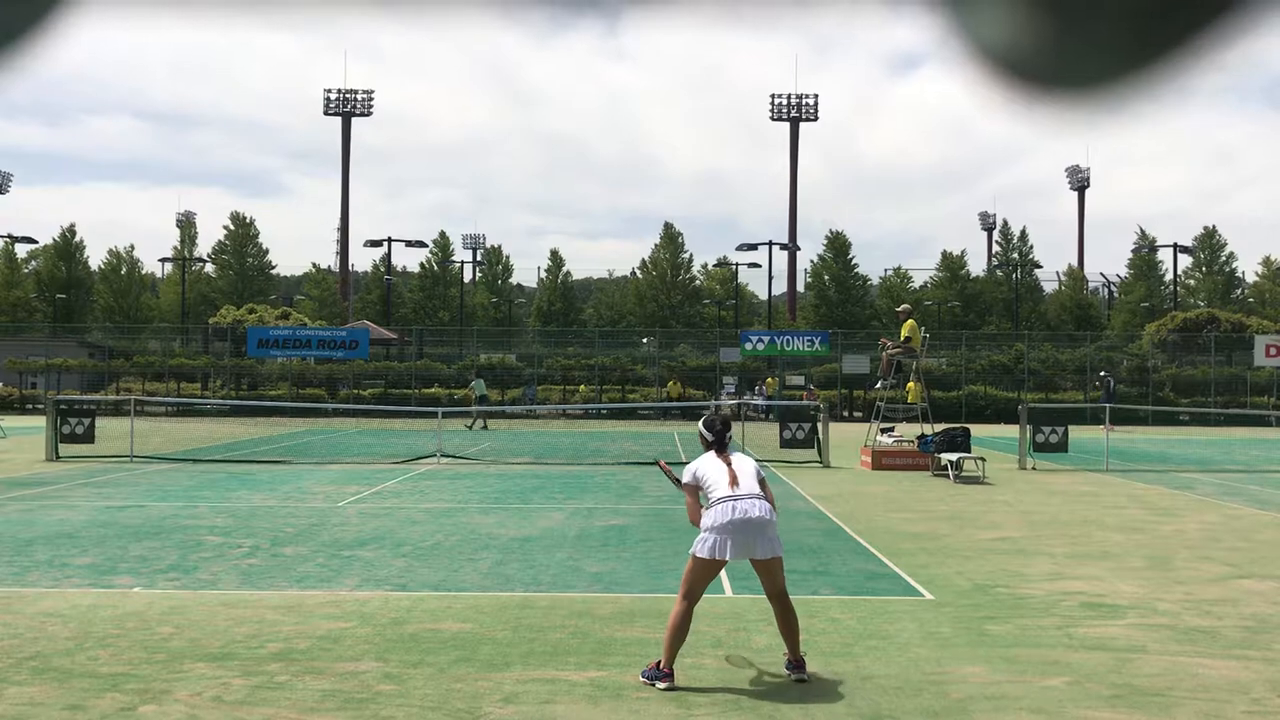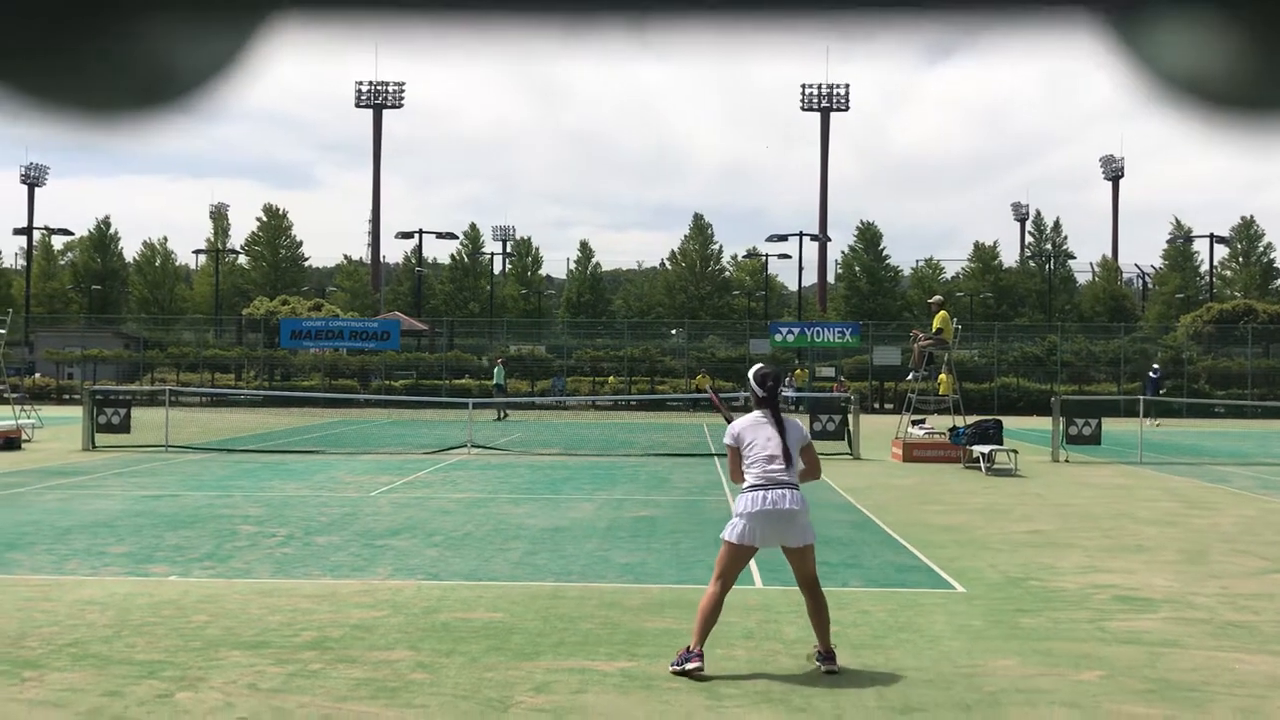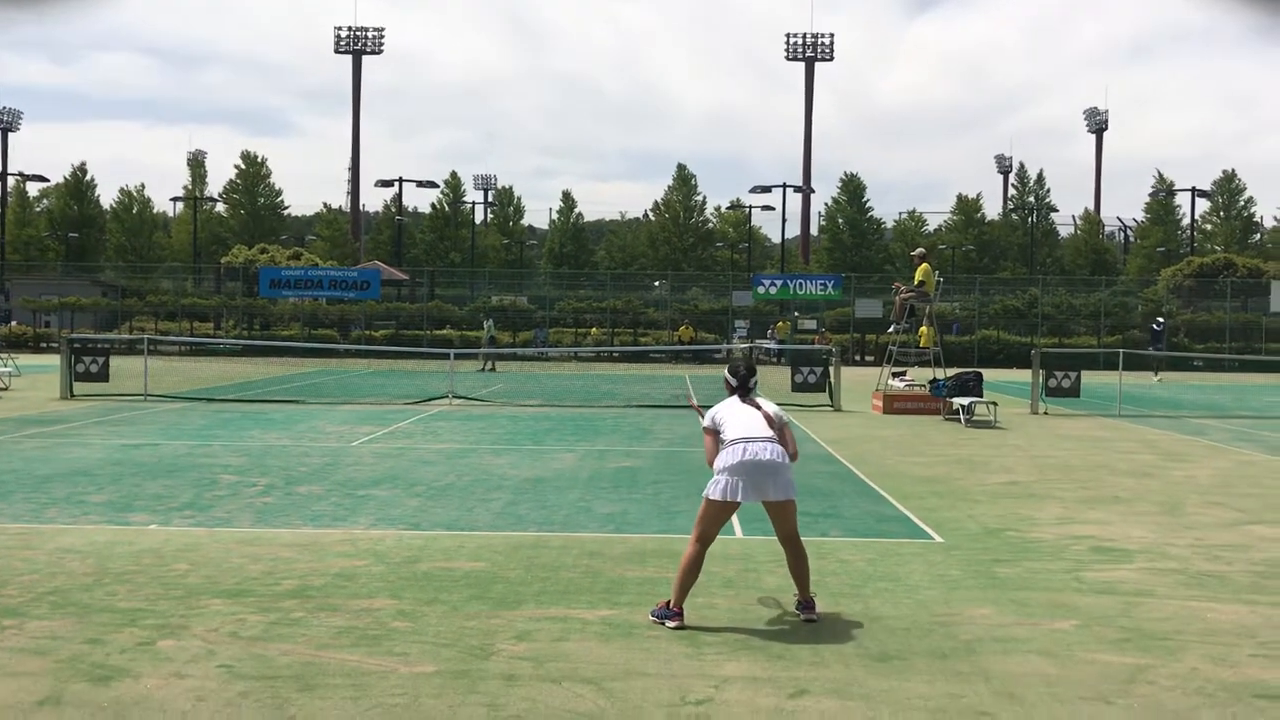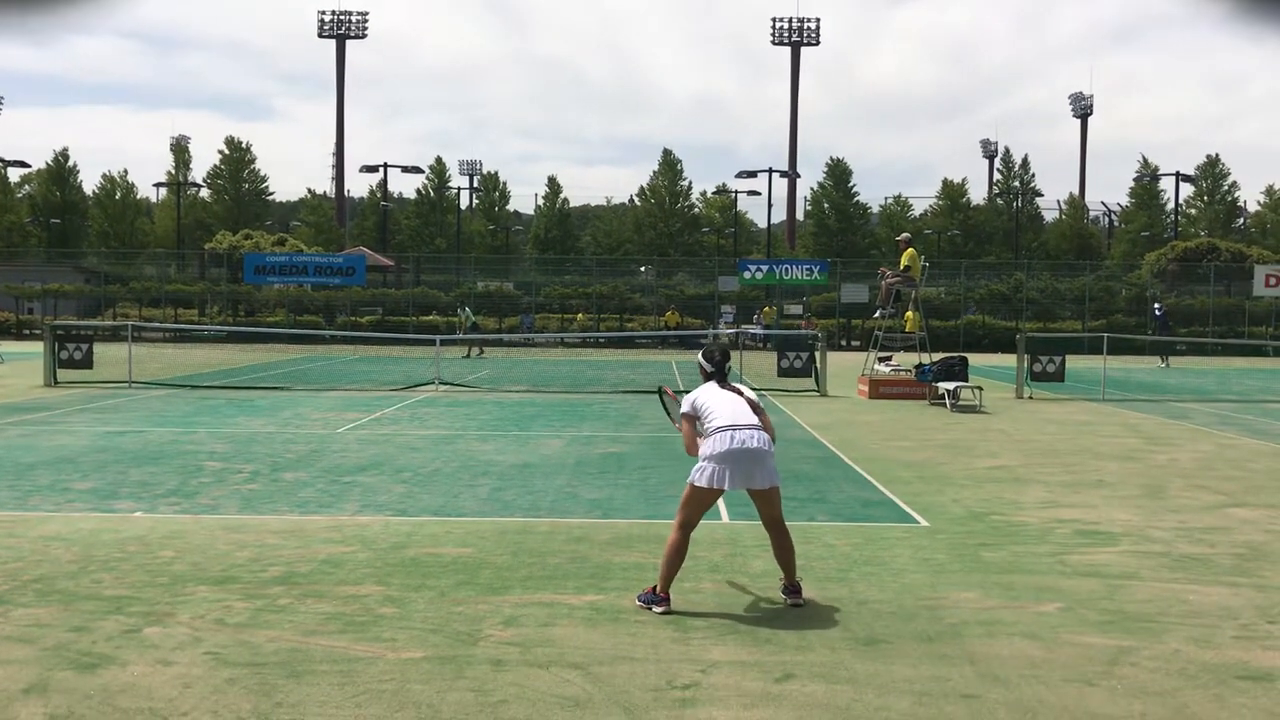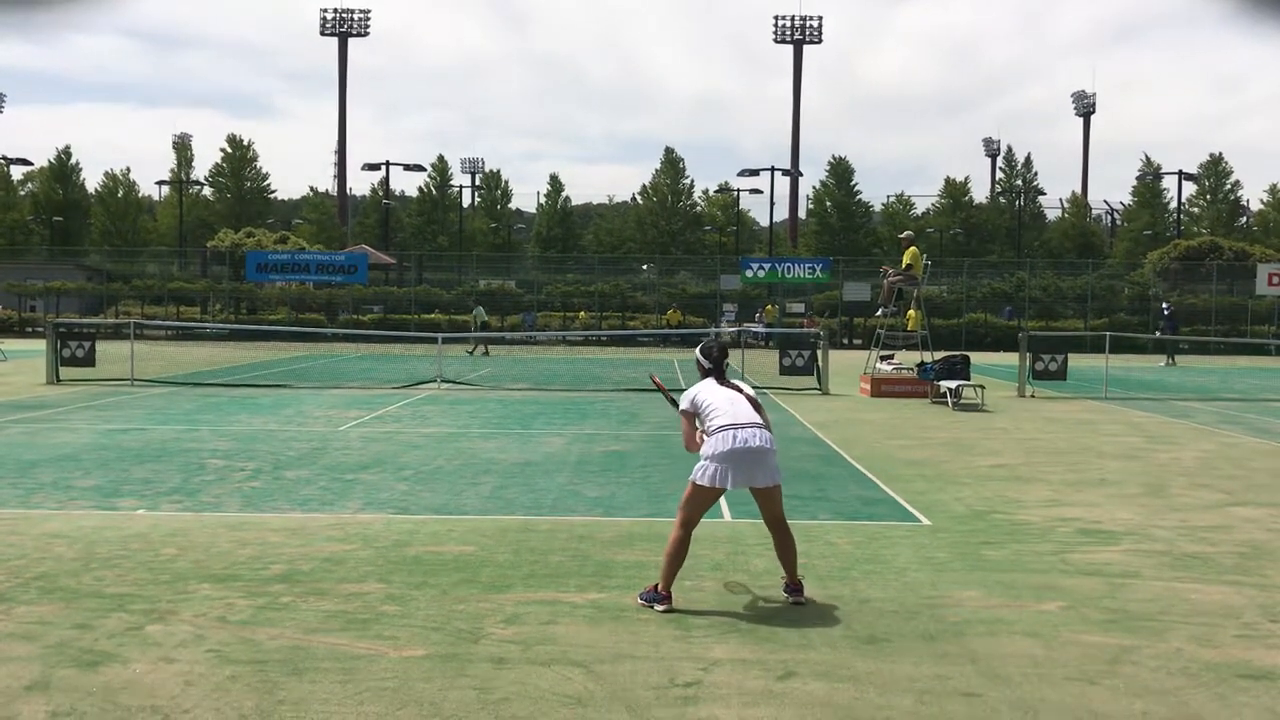
dt=1s
person 1, frame 1
left shoulder: (694, 466)
right shoulder: (748, 460)
left elbow: (695, 518)
right elbow: (771, 504)
left hip: (722, 518)
right hip: (761, 516)
left knee: (687, 597)
right knee: (778, 595)
left ankle: (664, 669)
right ankle: (796, 662)
person 1, frame 2
left shoulder: (738, 427)
right shoulder: (796, 427)
right elbow: (814, 472)
left hip: (752, 505)
right hip: (792, 504)
left knee: (719, 583)
right knee: (810, 584)
left ankle: (694, 652)
right ankle: (826, 654)
person 1, frame 3
left shoulder: (716, 411)
right shoulder: (771, 407)
left elbow: (712, 460)
right elbow: (792, 452)
left hip: (735, 461)
right hip: (775, 459)
left knee: (700, 539)
right knee: (791, 538)
left ankle: (673, 609)
right ankle: (806, 603)
person 1, frame 4
left shoulder: (694, 396)
right shoulder: (745, 391)
left elbow: (691, 448)
right elbow: (771, 435)
left hip: (721, 449)
right hip: (760, 447)
left knee: (683, 525)
right knee: (775, 523)
left ankle: (660, 594)
right ankle: (792, 588)
person 1, frame 5
left shoulder: (692, 393)
right shoulder: (742, 387)
left elbow: (690, 445)
left hip: (723, 448)
right hip: (762, 445)
left knee: (684, 523)
right knee: (777, 521)
left ankle: (662, 592)
right ankle: (794, 585)
